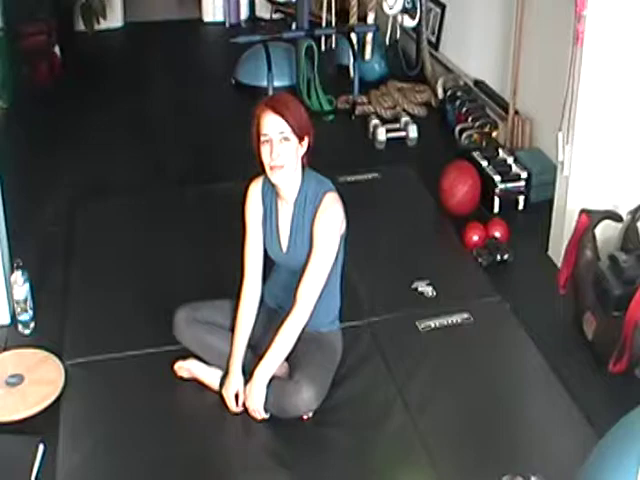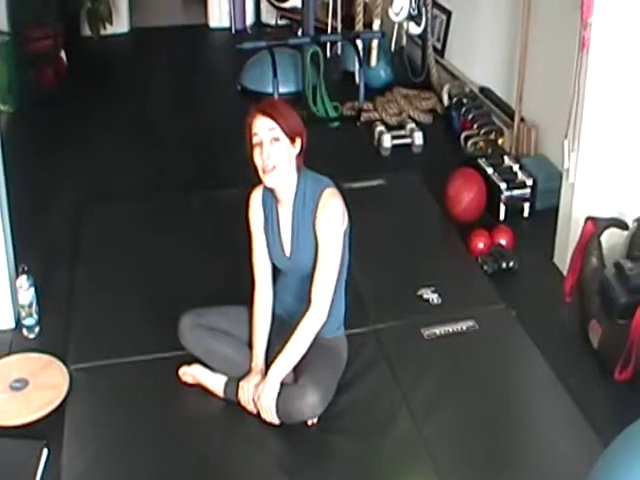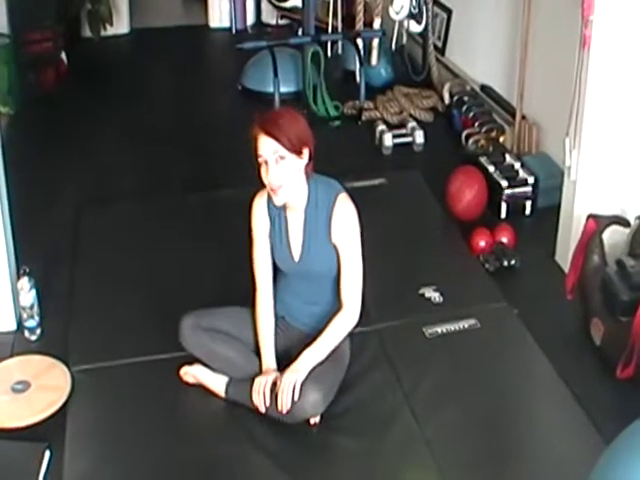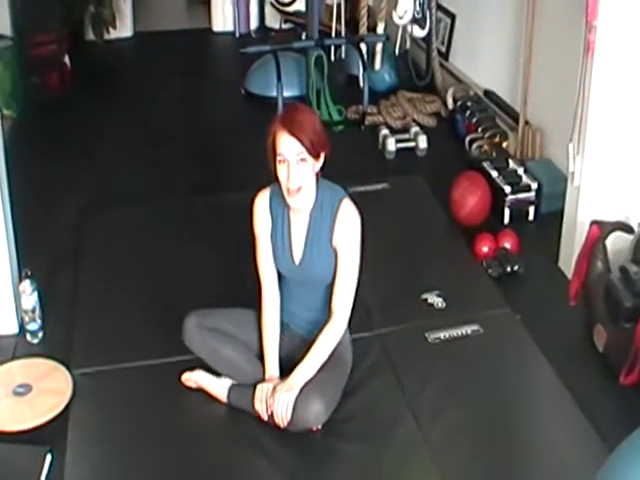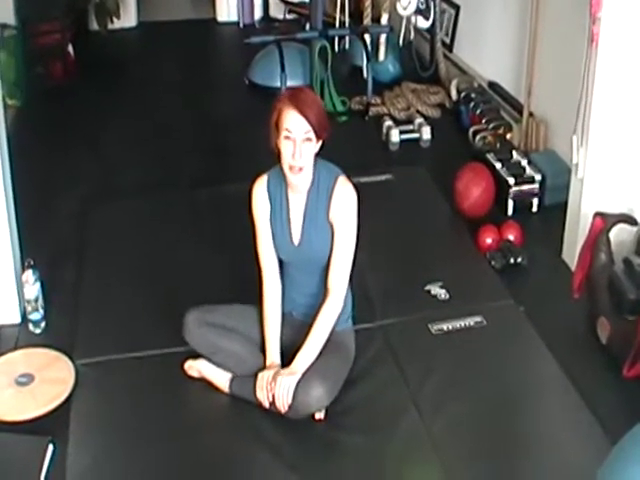
dt=1s
person 1, frame 1
left shoulder: (326, 205)
right shoulder: (258, 192)
left elbow: (303, 308)
right elbow: (251, 284)
left wrist: (258, 378)
right wrist: (235, 366)
left hip: (316, 330)
right hip: (271, 311)
left knee: (304, 397)
right knee: (185, 320)
left ankle: (213, 376)
right ankle: (282, 371)
person 1, frame 2
left shoulder: (327, 203)
right shoulder: (259, 199)
left elbow: (319, 308)
right elbow: (263, 288)
left wrist: (272, 378)
right wrist: (258, 368)
left hip: (321, 336)
right hip: (278, 320)
left knee: (308, 402)
right knee: (190, 326)
left ankle: (219, 382)
right ankle: (289, 378)
person 1, frame 3
left shoulder: (338, 208)
right shoulder: (262, 205)
left elbow: (351, 309)
right elbow: (263, 290)
left wrist: (301, 366)
right wrist: (268, 366)
left hip: (323, 335)
right hip: (278, 321)
left knee: (309, 401)
right knee: (191, 328)
left ankle: (221, 383)
right ankle: (281, 380)
person 1, frame 4
left shoulder: (343, 214)
right shoulder: (265, 204)
left elbow: (340, 316)
right elbow: (269, 291)
left wrist: (293, 382)
right wrist: (272, 375)
left hip: (325, 340)
right hip: (281, 326)
left knee: (310, 413)
right knee: (195, 328)
left ankle: (226, 387)
person 1, frame 5
left shoulder: (340, 192)
right shoulder: (263, 189)
left elbow: (336, 294)
right elbow: (270, 277)
left wrist: (296, 368)
right wrist: (272, 362)
left hip: (330, 328)
right hip: (285, 317)
left knee: (313, 396)
right knee: (195, 324)
left ankle: (228, 379)
